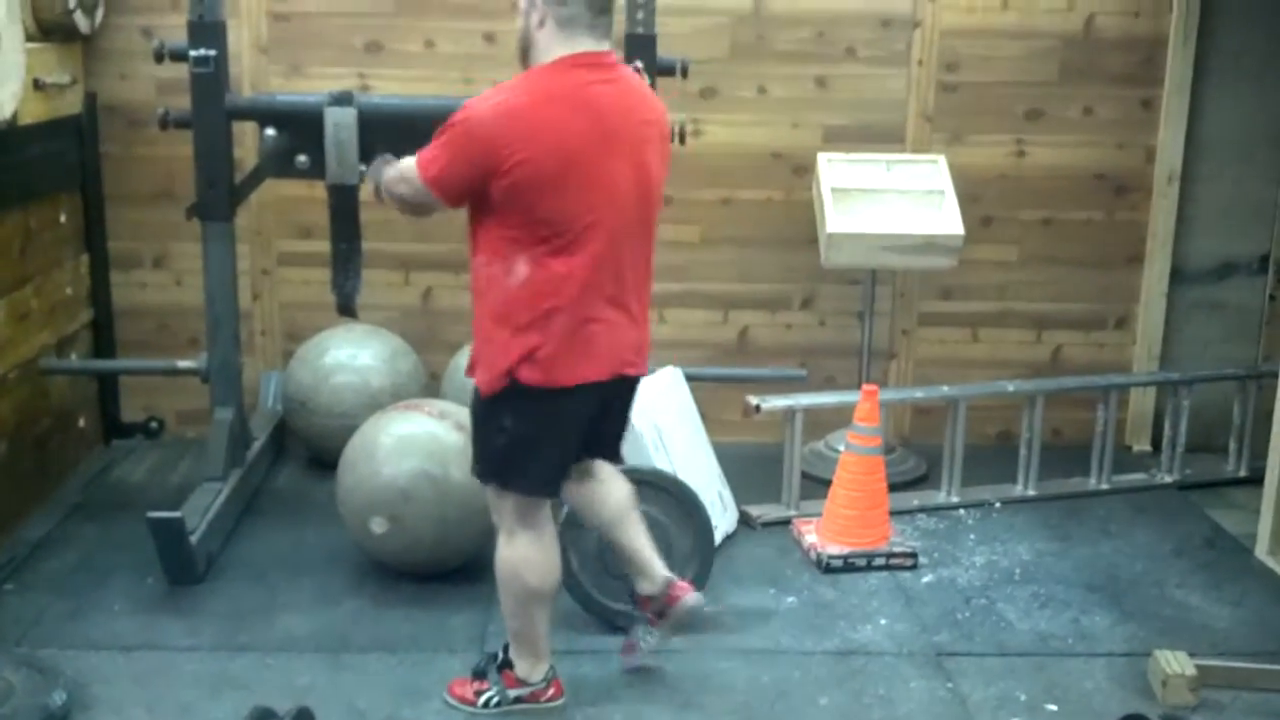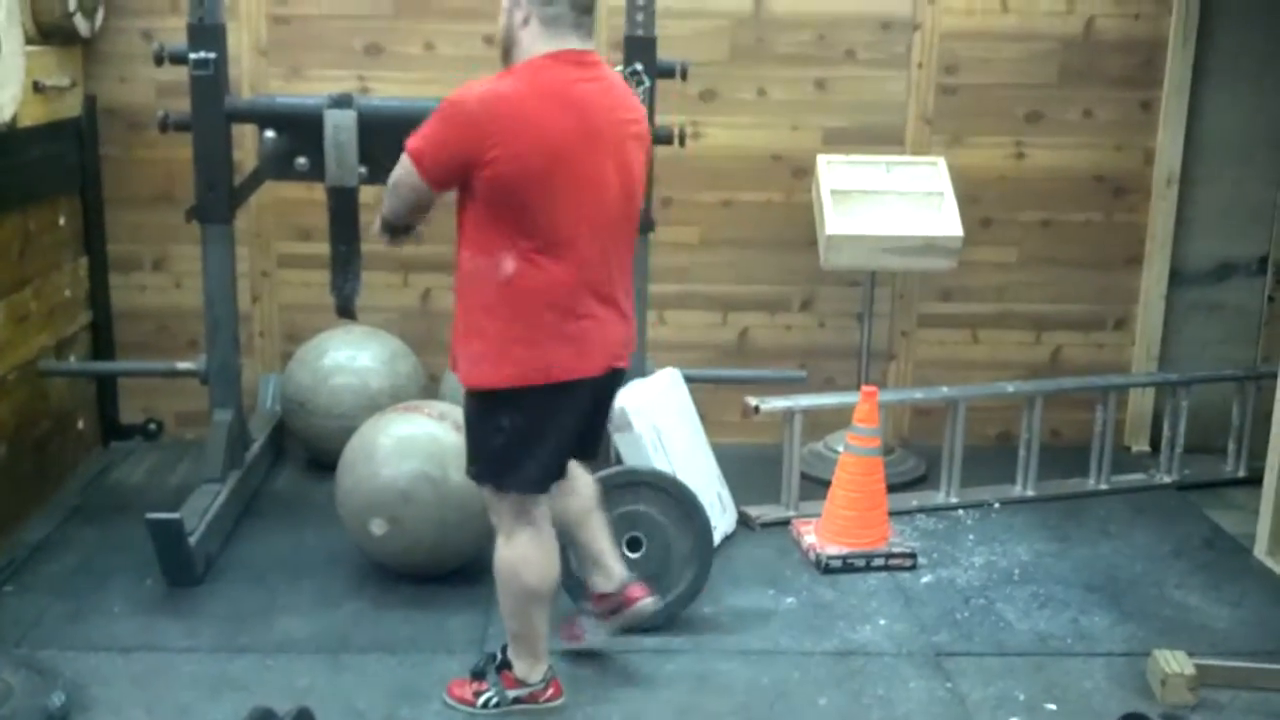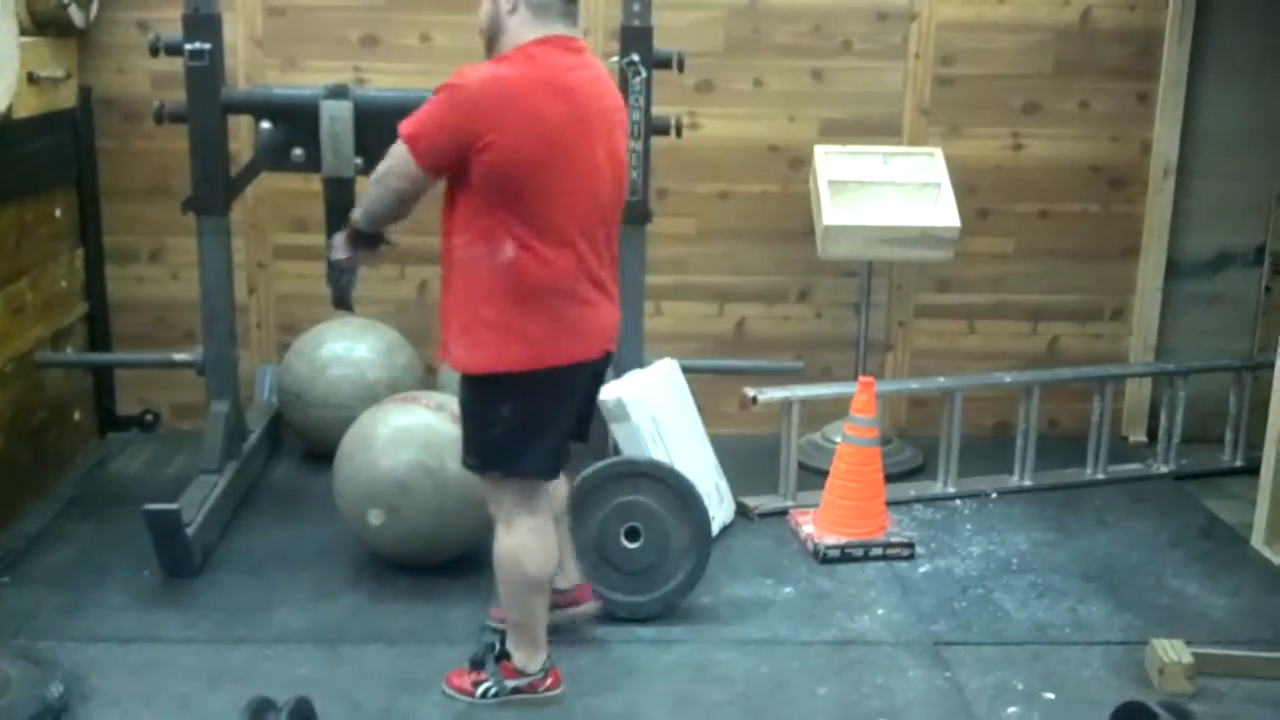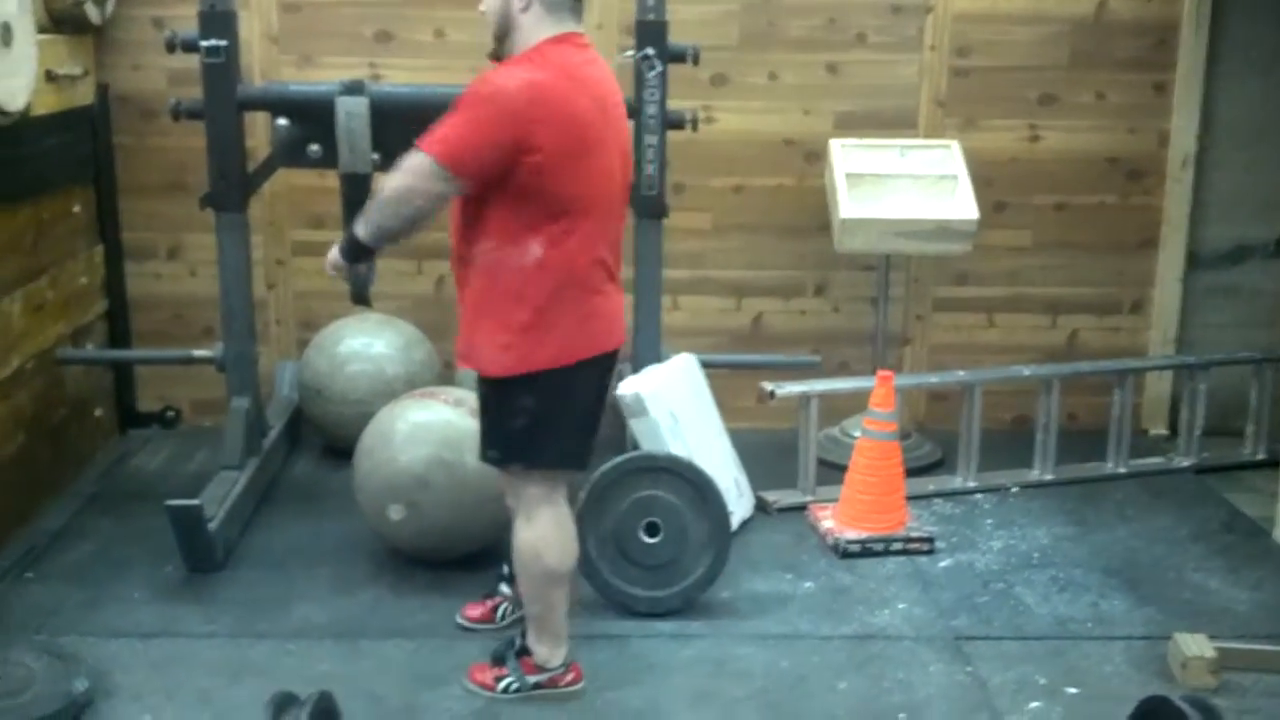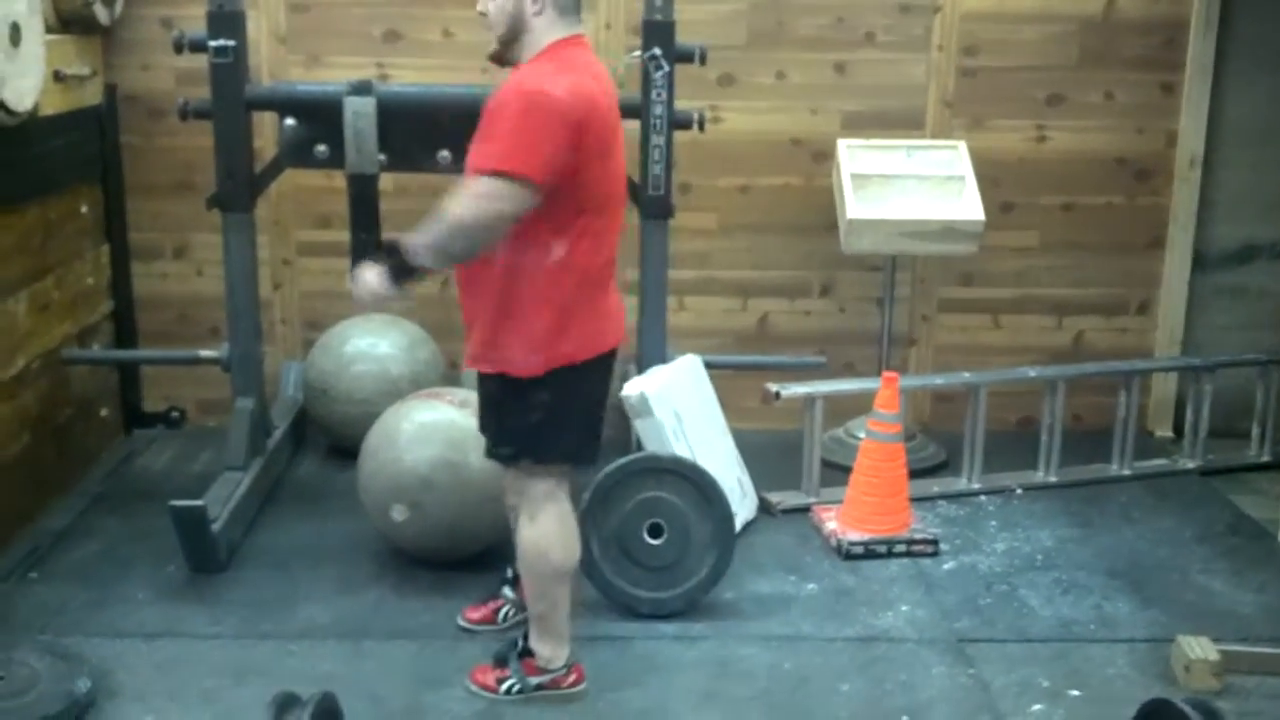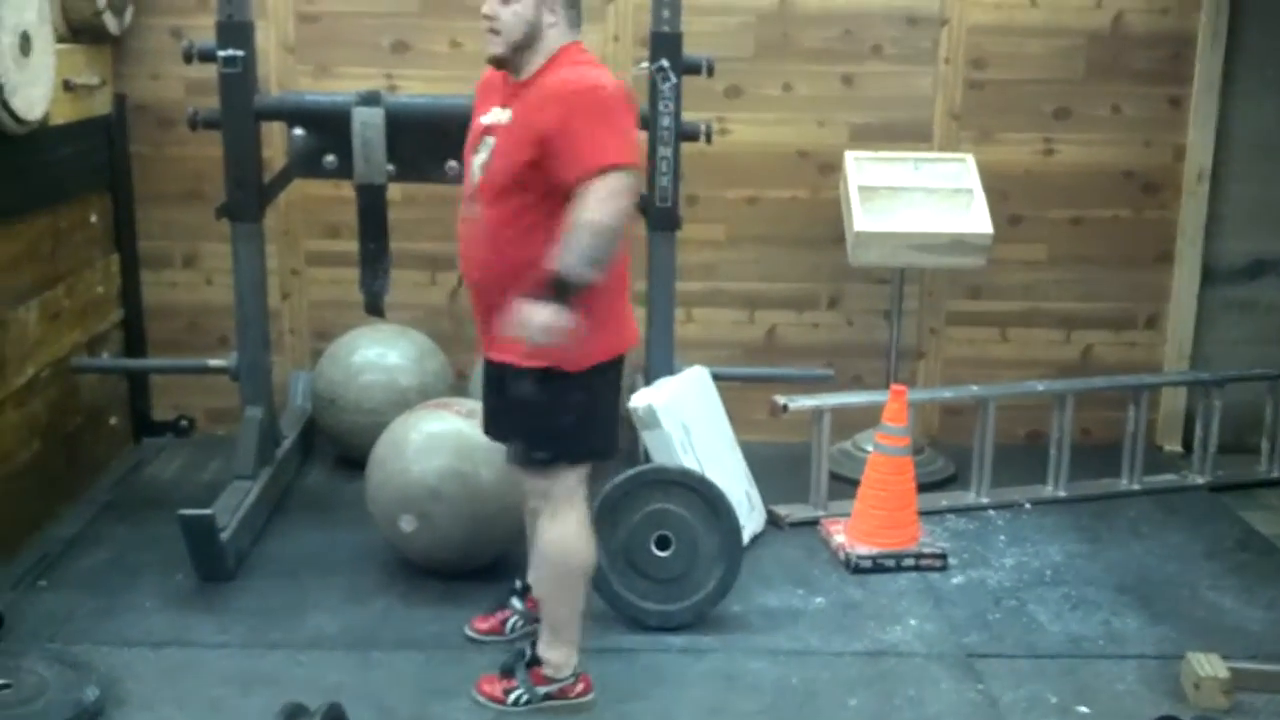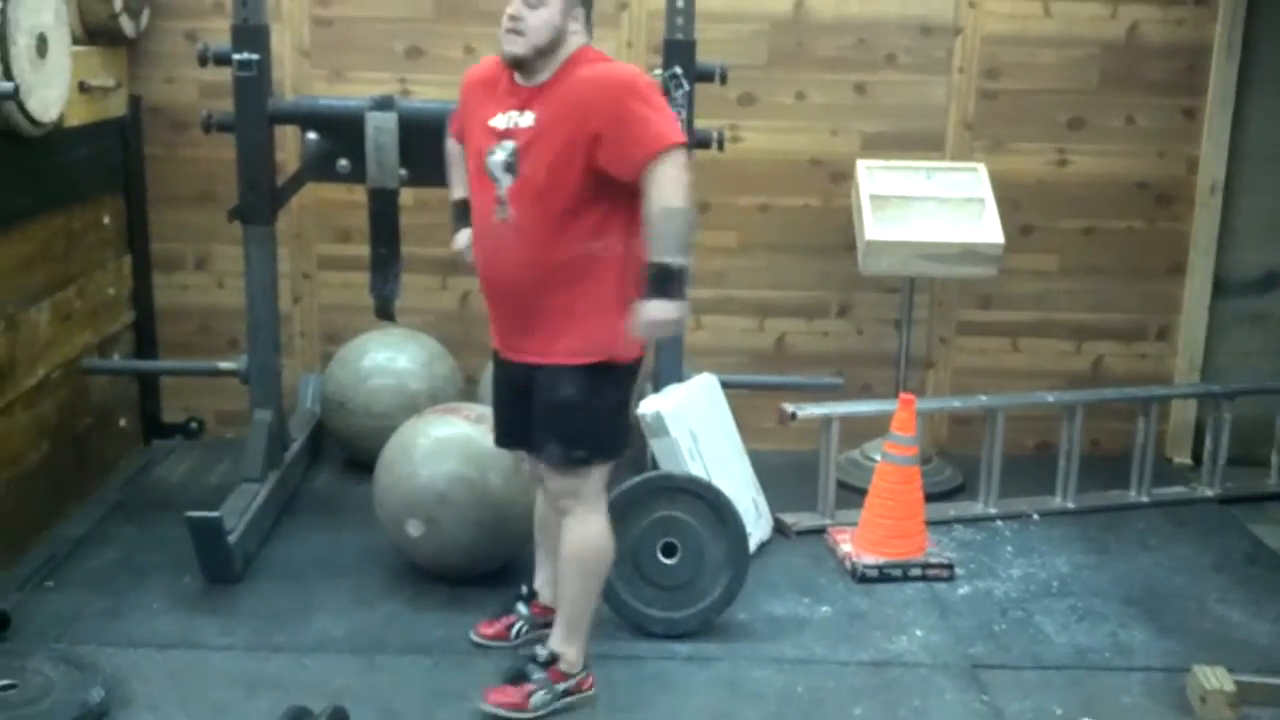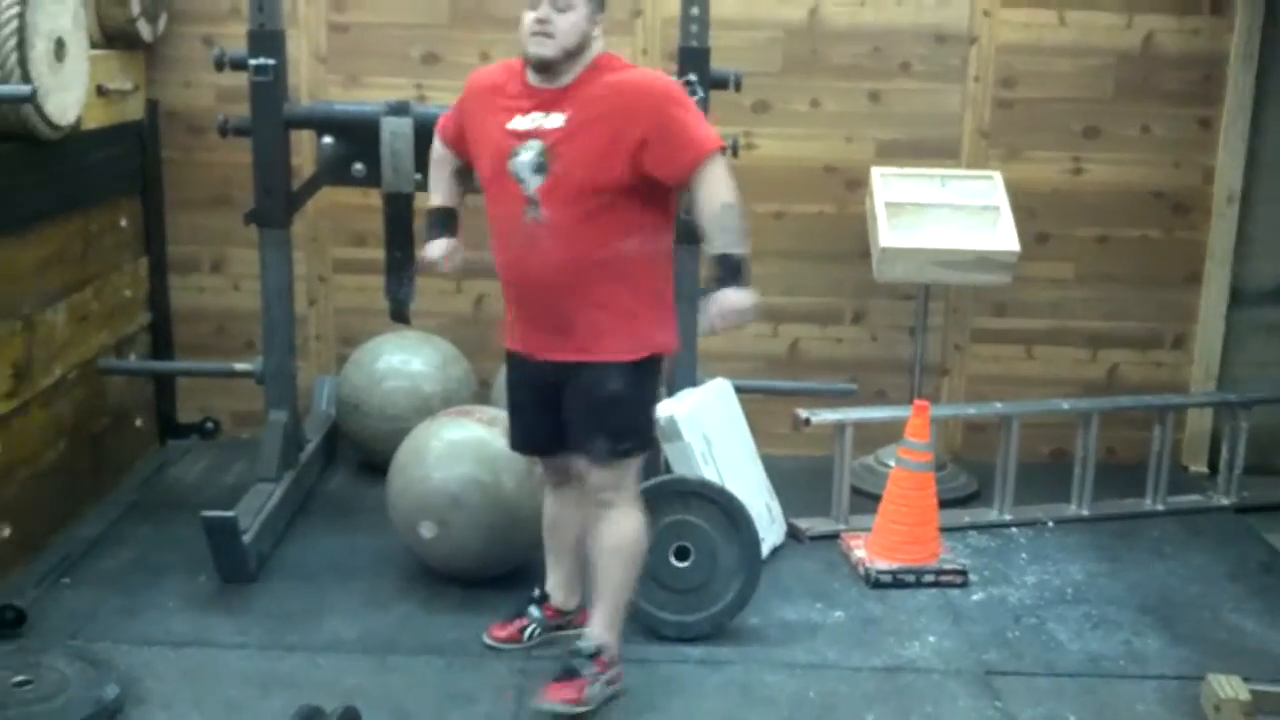
dt=0.1s
person 1, frame 1
left shoulder: (502, 117)
right shoulder: (645, 106)
left elbow: (414, 192)
left wrist: (386, 175)
left hip: (536, 354)
right hip: (615, 342)
left knee: (520, 513)
right knee: (583, 467)
right ankle: (656, 584)
person 1, frame 2
left shoulder: (486, 107)
right shoulder: (623, 104)
left elbow: (409, 187)
left wrist: (392, 222)
left hip: (524, 352)
right hip: (600, 339)
left knee: (515, 511)
right knee: (555, 466)
right ankle: (613, 586)
person 1, frame 3
left shoulder: (484, 89)
right shoulder: (592, 82)
left elbow: (398, 174)
left wrist: (359, 232)
left hip: (520, 336)
right hip: (579, 325)
left knee: (516, 496)
right knee: (534, 474)
left ankle: (526, 663)
right ankle: (563, 586)
person 1, frame 4
left shoulder: (514, 92)
right shoulder: (586, 73)
left elbow: (419, 185)
left wrist: (356, 243)
left hip: (535, 332)
right hip: (581, 320)
left knee: (535, 490)
right knee: (542, 473)
left ankle: (547, 659)
right ankle: (529, 589)
person 1, frame 5
left shoulder: (541, 93)
right shoulder: (572, 70)
left elbow: (485, 205)
left wrist: (398, 263)
left hip: (548, 334)
right hip: (561, 323)
left knee: (537, 488)
right knee: (521, 473)
left ankle: (549, 658)
right ankle: (531, 589)
person 1, frame 6
left shoulder: (578, 93)
right shoulder: (501, 84)
left elbow: (608, 197)
left wrist: (559, 295)
right wrist: (479, 203)
left hip: (561, 337)
right hip: (514, 336)
left knee: (555, 491)
right knee: (536, 476)
left ankle: (557, 667)
right ankle: (540, 597)
person 1, frame 7
left shoulder: (608, 90)
right shoulder: (485, 84)
left elbow: (670, 176)
right elbow: (462, 138)
left wrist: (662, 282)
right wrist: (468, 216)
left hip: (588, 340)
right hip: (519, 337)
left knee: (575, 489)
right knee: (548, 474)
left ankle: (560, 661)
right ankle: (546, 599)
person 1, frame 8
left shoulder: (639, 95)
right shoulder: (488, 89)
left elbow: (710, 177)
right elbow: (449, 147)
left wrist: (730, 273)
right wrist: (442, 225)
left hip: (615, 338)
right hip: (533, 338)
left knee: (608, 487)
right knee: (560, 474)
left ankle: (599, 653)
right ankle: (560, 602)
